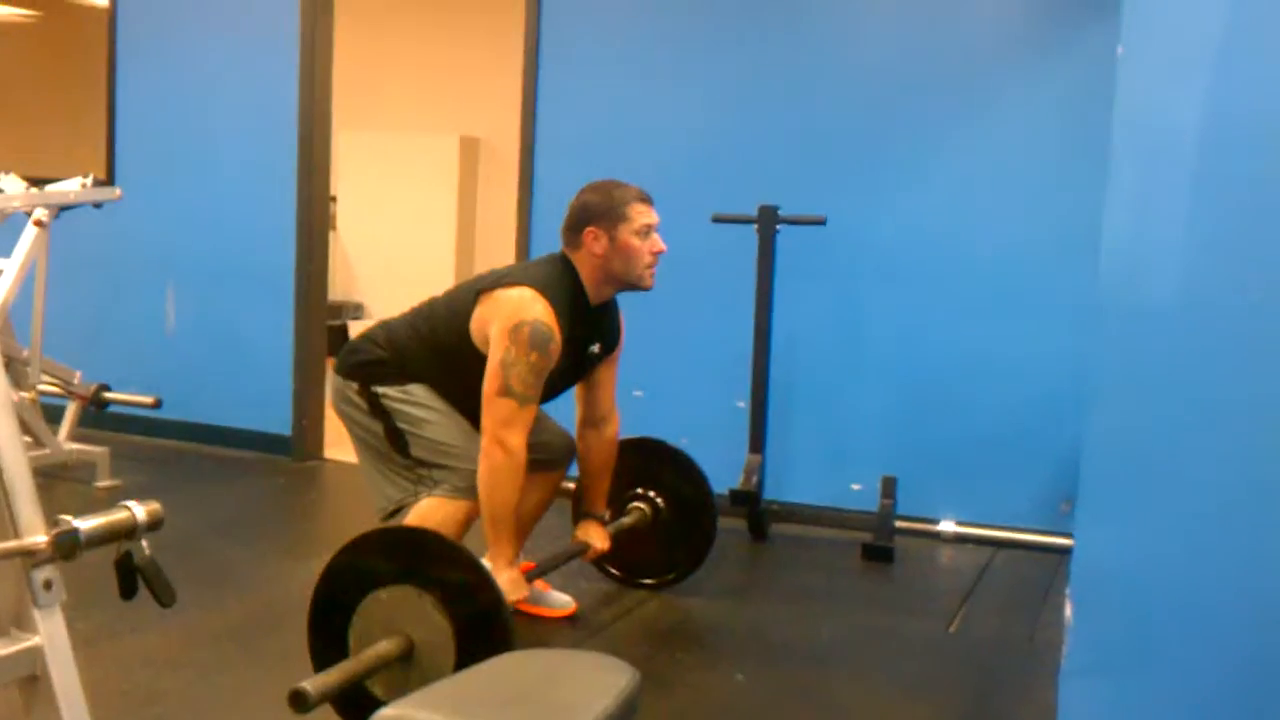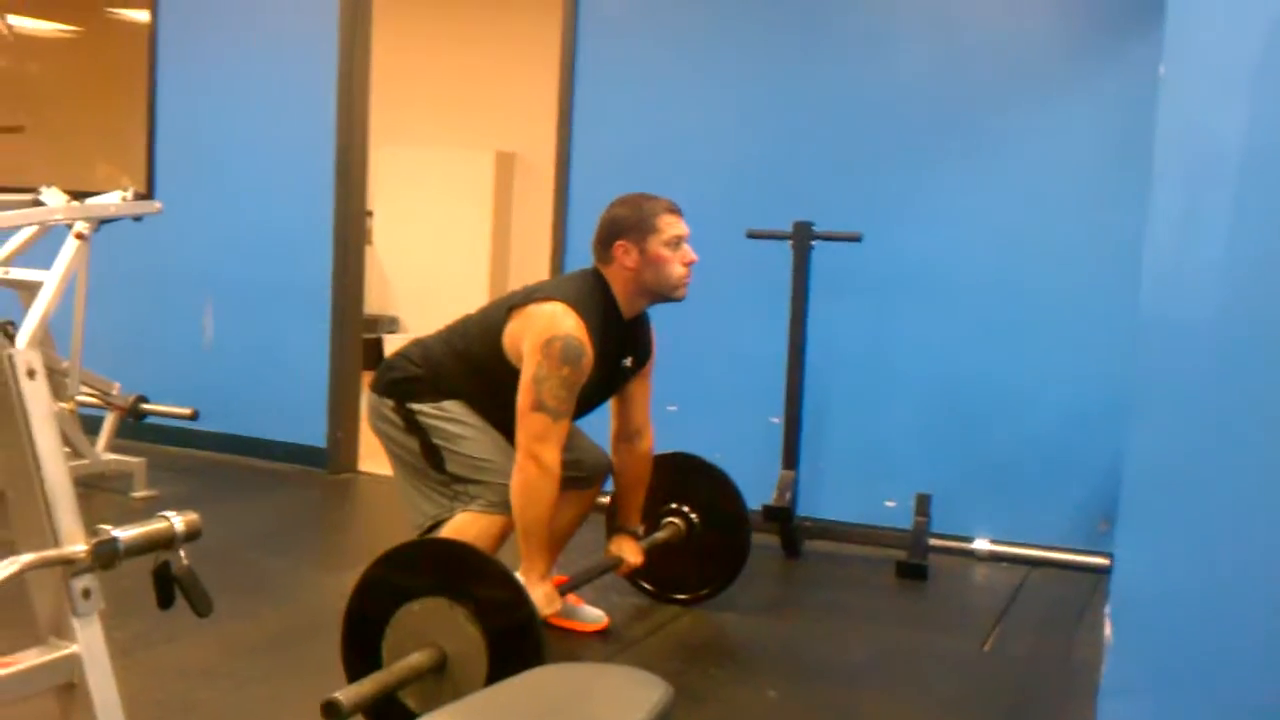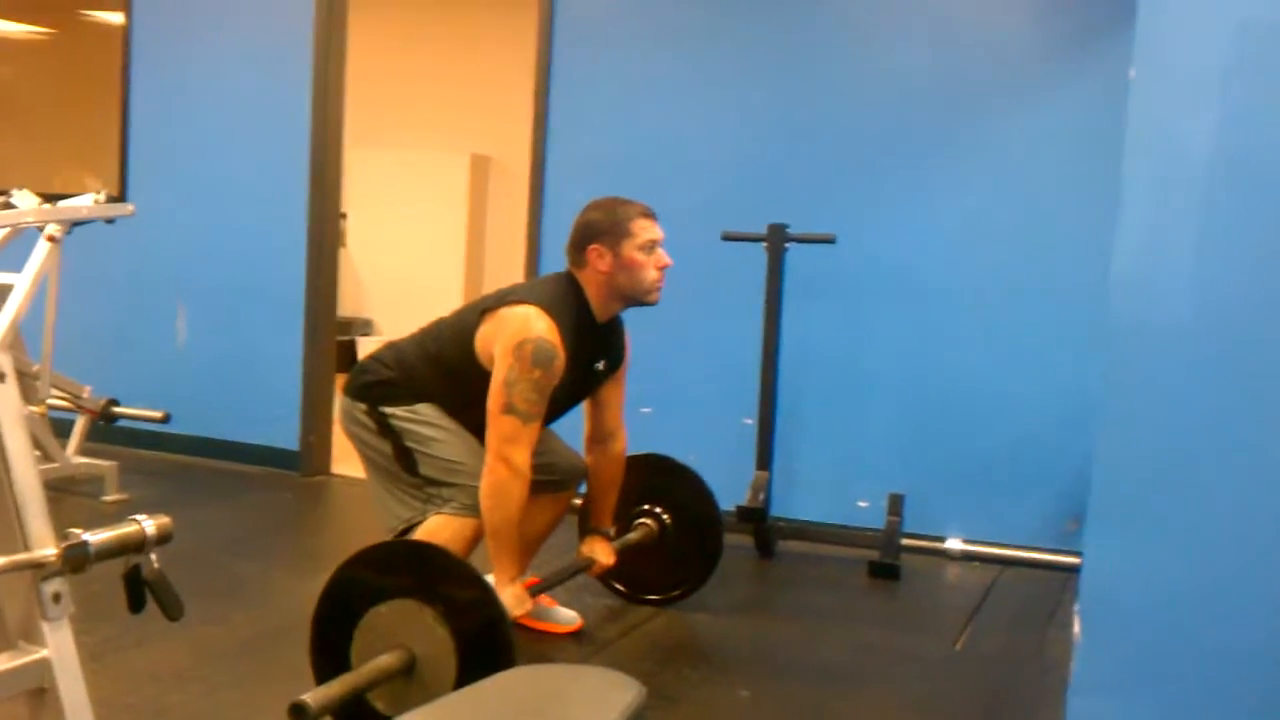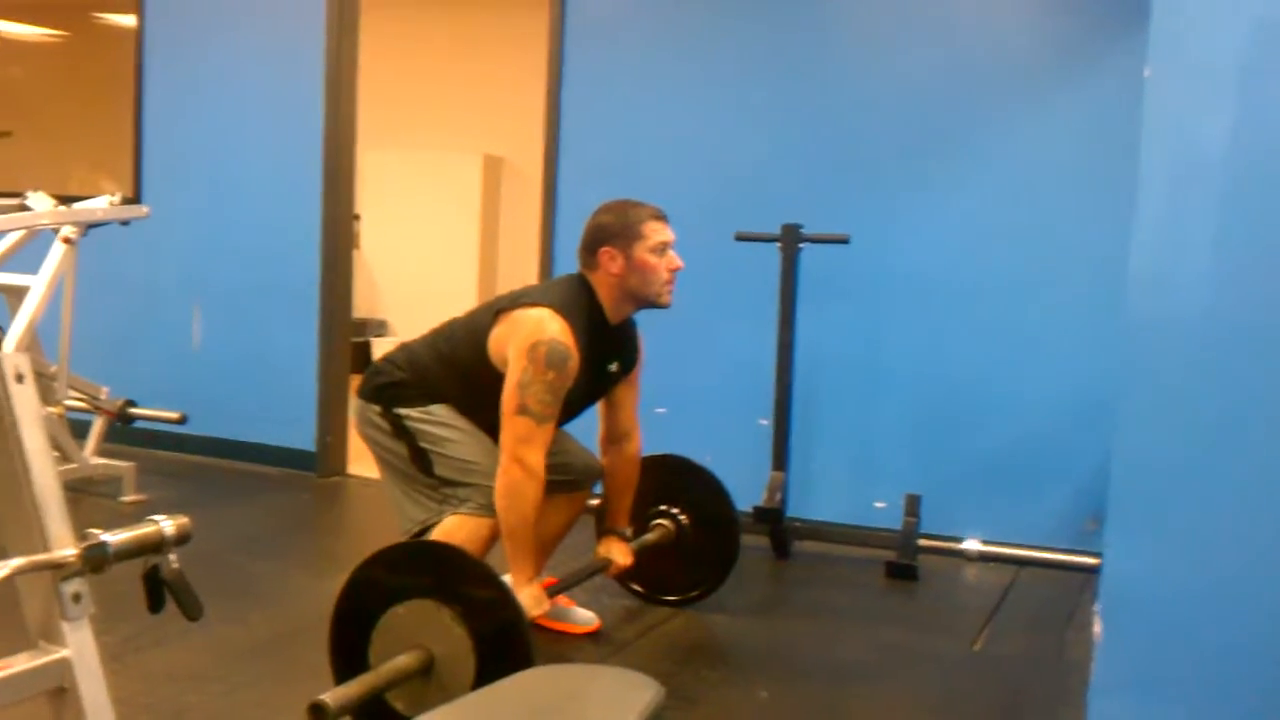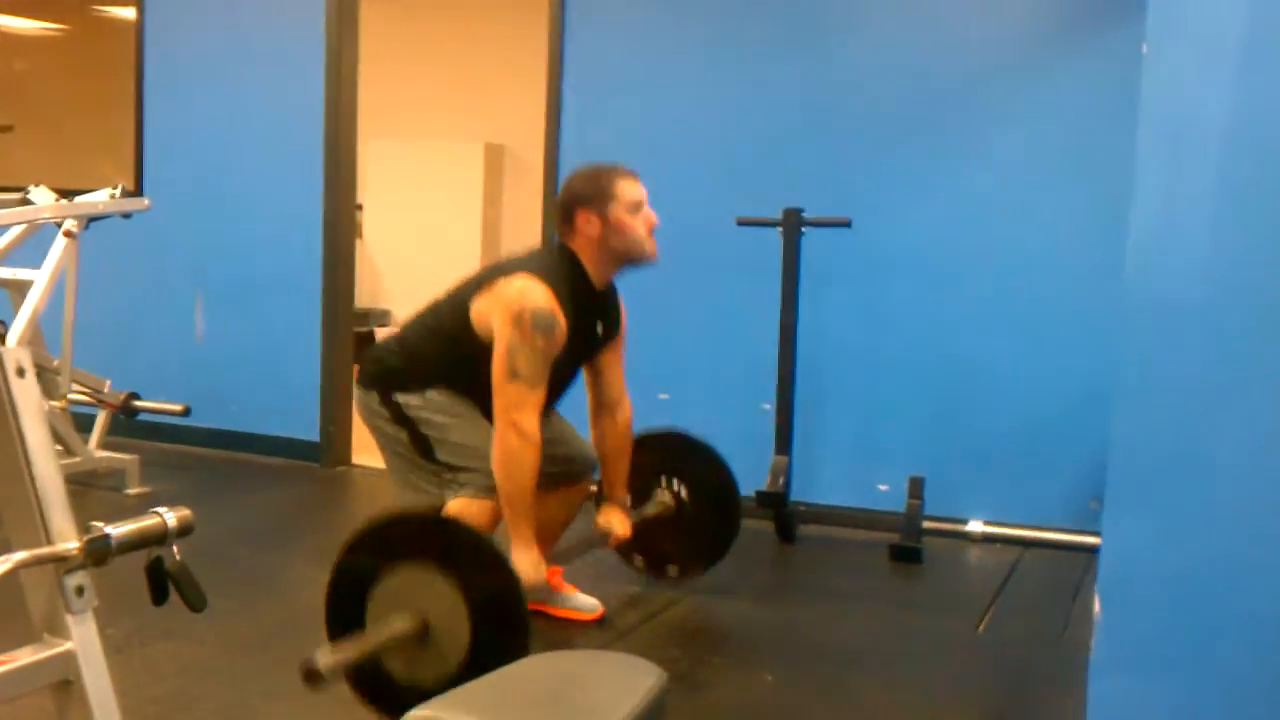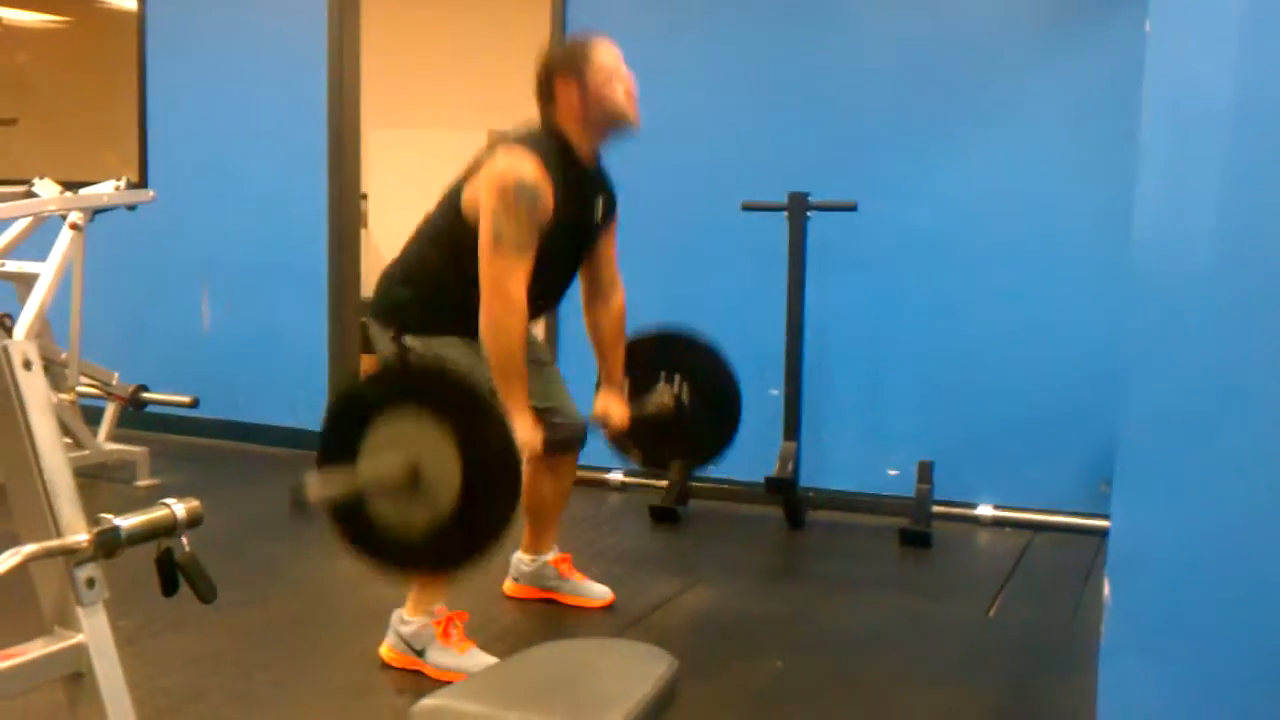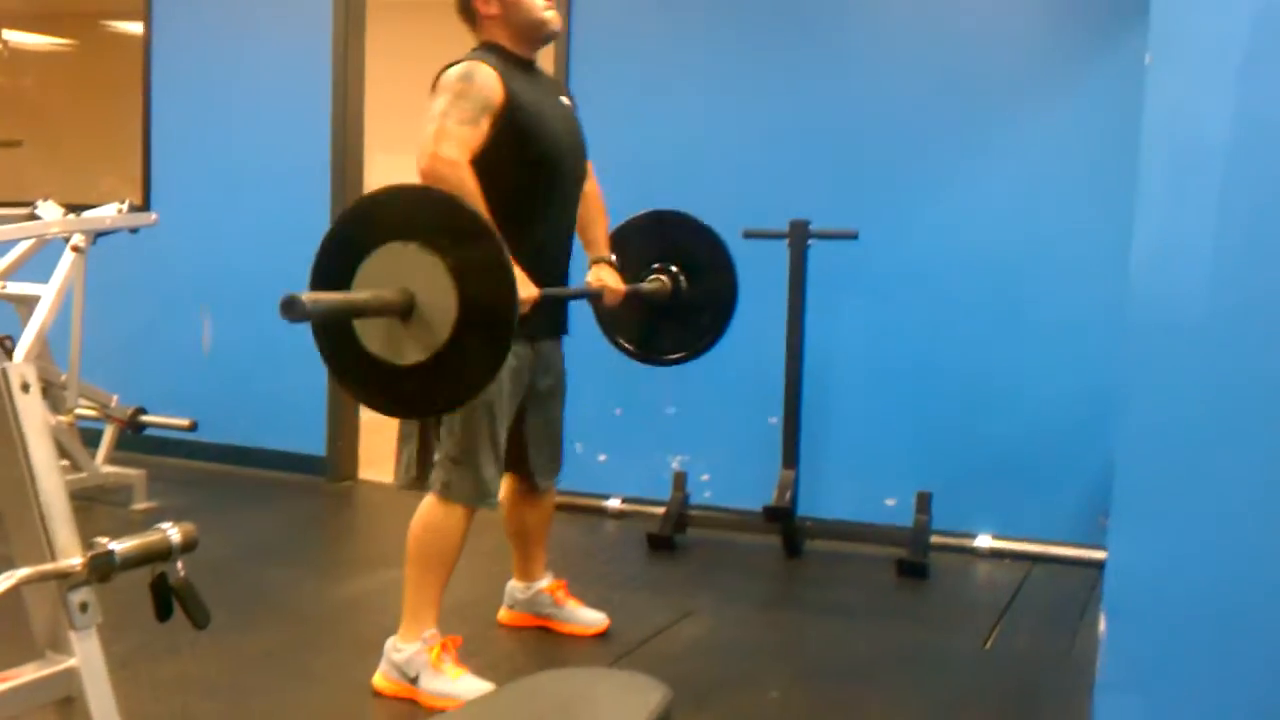
dt=0.3s
person 1, frame 1
left shoulder: (605, 317)
right shoulder: (533, 313)
left elbow: (599, 422)
right elbow: (501, 445)
left wrist: (594, 516)
right wrist: (502, 563)
left hip: (445, 380)
right hip: (381, 377)
left knee: (554, 450)
right knee: (462, 479)
left ankle: (501, 577)
person 1, frame 2
left shoulder: (636, 331)
right shoulder: (564, 328)
left elbow: (634, 436)
right elbow: (536, 461)
left wrist: (627, 530)
right wrist: (534, 577)
left hip: (482, 399)
right hip: (416, 395)
left knee: (589, 468)
right knee: (497, 494)
left ankle: (536, 591)
person 1, frame 3
left shoulder: (610, 334)
right shoulder: (537, 331)
left elbow: (607, 439)
right elbow: (505, 463)
left wrist: (599, 531)
right wrist: (505, 580)
left hip: (454, 402)
right hip: (390, 399)
left knee: (563, 472)
right knee: (470, 498)
left ankle: (511, 593)
person 1, frame 4
left shoulder: (623, 337)
right shoulder: (550, 334)
left elbow: (621, 440)
right elbow: (520, 464)
left wrist: (616, 531)
right wrist: (520, 580)
left hip: (468, 403)
right hip: (403, 401)
left knee: (579, 472)
right knee: (484, 499)
left ankle: (528, 594)
person 1, frame 5
left shoulder: (605, 304)
right shoulder: (536, 301)
left elbow: (612, 407)
right elbow: (516, 430)
left wrist: (615, 501)
right wrist: (521, 544)
left hip: (470, 388)
right hip: (403, 388)
left knee: (575, 463)
right knee: (486, 484)
left ankle: (532, 580)
person 1, frame 6
left shoulder: (596, 184)
right shoulder: (525, 175)
left elbow: (604, 290)
right elbow: (501, 296)
left wrist: (613, 387)
right wrist: (513, 413)
left hip: (492, 329)
right hip: (423, 325)
left knee: (561, 434)
left ankle: (536, 565)
right ankle: (415, 626)
person 1, frame 7
left shoulder: (549, 90)
right shoulder: (476, 78)
left elbow: (580, 178)
right elbow: (440, 159)
left wrist: (602, 259)
right wrist: (500, 269)
left hip: (539, 313)
left knee: (539, 466)
right knee: (463, 477)
left ankle: (531, 590)
right ankle: (411, 651)
